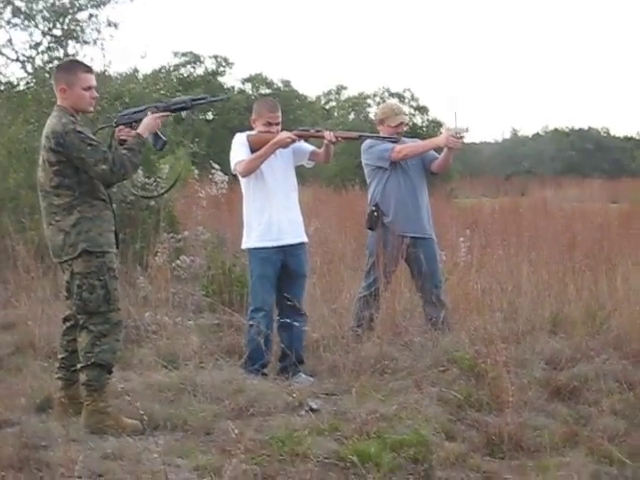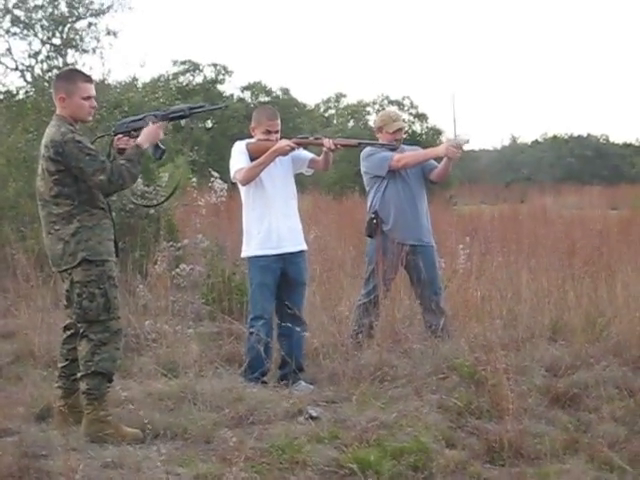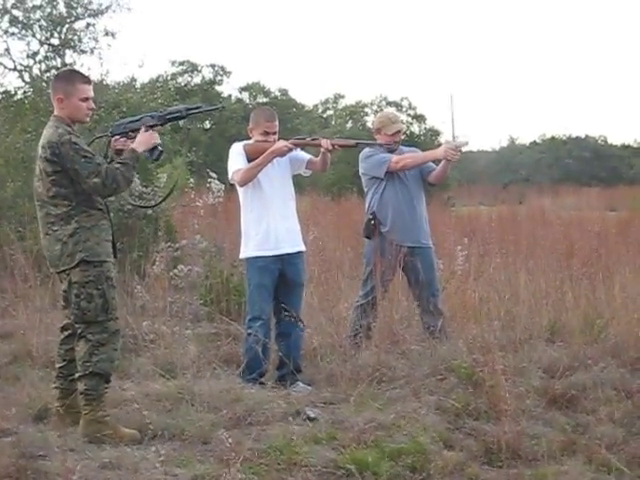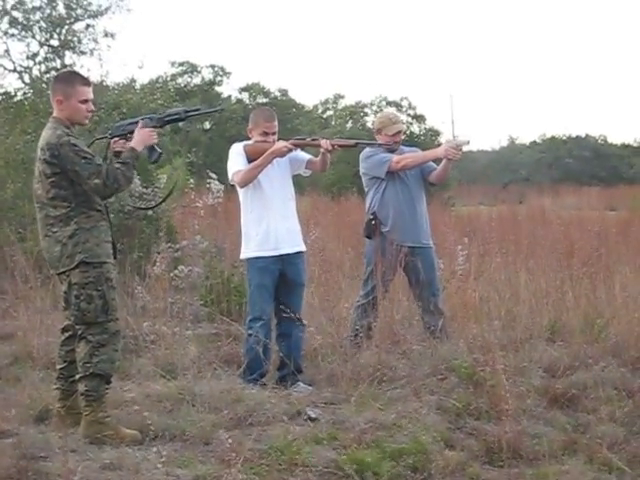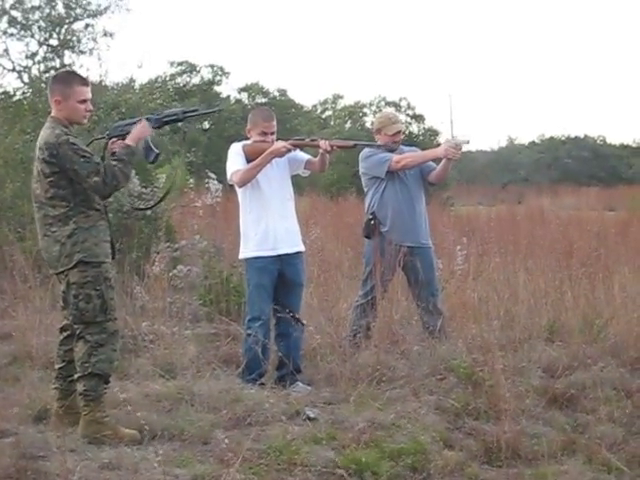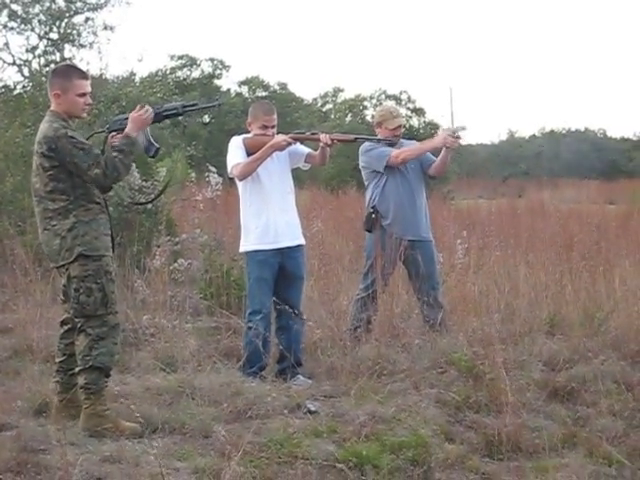
dt=0.1s
person 1, frame 1
left shoulder: (61, 127)
right shoulder: (66, 129)
left elbow: (98, 173)
right elbow: (112, 170)
left wrist: (120, 145)
right wrist: (141, 135)
left hip: (75, 238)
right hip: (87, 239)
left knee: (80, 317)
right knee: (103, 320)
left ankle: (68, 397)
right ankle: (95, 408)
person 1, frame 2
left shoulder: (59, 136)
right shoulder: (66, 138)
left elbow: (95, 182)
right elbow: (110, 181)
left wrist: (117, 154)
right wrist: (140, 146)
left hip: (76, 247)
right hip: (86, 248)
left knee: (80, 326)
right knee: (103, 328)
left ankle: (68, 405)
right ankle: (96, 417)
person 1, frame 3
left shoulder: (57, 137)
right shoulder: (63, 139)
left elbow: (92, 183)
right elbow: (105, 184)
left wrist: (115, 156)
right wrist: (135, 150)
left hip: (73, 248)
right hip: (84, 248)
left knee: (77, 326)
right knee: (100, 329)
left ankle: (66, 406)
right ankle: (93, 417)
person 1, frame 4
left shoulder: (57, 138)
right shoulder: (62, 140)
left elbow: (92, 184)
right elbow: (106, 184)
left wrist: (114, 156)
right wrist: (134, 149)
left hip: (73, 249)
right hip: (84, 250)
left knee: (78, 327)
right knee: (101, 330)
left ankle: (67, 407)
right ankle: (95, 418)
person 1, frame 5
left shoulder: (55, 138)
right shoulder: (60, 140)
left elbow: (90, 183)
right elbow: (104, 182)
left wrist: (111, 156)
right wrist: (130, 145)
left hip: (71, 249)
right hip: (83, 249)
left knee: (76, 327)
right knee: (99, 329)
left ankle: (65, 407)
right ankle: (93, 418)
person 1, frame 6
left shoulder: (55, 131)
right shoulder: (59, 134)
left elbow: (92, 179)
right elbow: (106, 173)
left wrist: (111, 150)
right wrist: (131, 133)
left hip: (72, 242)
right hip: (84, 243)
left knee: (77, 320)
right knee: (101, 323)
left ankle: (67, 400)
right ankle: (94, 411)
person 2, frame 1
left shoulder: (289, 142)
right shoulder: (242, 140)
left elbow: (322, 158)
right elbow: (243, 169)
left wrist: (328, 144)
right wrist: (274, 143)
left hip: (294, 238)
right hip: (262, 240)
left knee: (293, 308)
right knee: (261, 309)
left ankle: (291, 366)
right ankle: (254, 370)
person 2, frame 2
left shoulder: (288, 150)
right shoulder: (242, 148)
left elbow: (321, 166)
right elbow: (243, 177)
left wrist: (327, 152)
right wrist: (273, 152)
left hip: (294, 246)
right hip: (261, 248)
left knee: (293, 316)
right knee: (261, 316)
left ankle: (291, 374)
right ankle: (254, 378)
person 2, frame 3
left shoulder: (286, 151)
right shoulder: (240, 150)
left elbow: (319, 167)
right elbow: (241, 179)
left wrist: (325, 152)
right wrist: (271, 153)
left hip: (292, 247)
right hip: (260, 250)
left knee: (291, 317)
right knee: (259, 317)
left ankle: (289, 375)
right ankle: (252, 379)
person 2, frame 4
left shoulder: (286, 151)
right shoulder: (239, 151)
left elbow: (319, 168)
right elbow: (241, 180)
left wrist: (325, 153)
right wrist: (271, 154)
left hip: (292, 247)
right hip: (260, 250)
left knee: (292, 317)
right knee: (260, 318)
left ankle: (290, 376)
right ankle: (253, 380)
person 2, frame 5
left shoulder: (285, 152)
right shoulder: (238, 150)
left elbow: (318, 168)
right elbow: (239, 180)
left wrist: (324, 153)
right wrist: (269, 154)
left hip: (291, 247)
right hip: (259, 250)
left knee: (291, 317)
right knee: (259, 318)
left ankle: (288, 376)
right ankle: (252, 380)
person 2, frame 6
left shoulder: (285, 144)
right shoulder: (239, 143)
left elbow: (318, 161)
right elbow: (240, 173)
left wrist: (324, 147)
right wrist: (270, 147)
left hip: (292, 241)
right hip: (259, 243)
left knee: (291, 310)
right knee: (259, 311)
left ankle: (289, 369)
right ankle: (252, 373)
person 3, frame 1
left shoulder: (416, 144)
right shoulder: (371, 147)
left elbow: (437, 167)
right elbow: (400, 153)
left wrist: (449, 149)
right wrist: (438, 141)
left hip: (421, 228)
right hip: (387, 228)
left knee: (432, 284)
right knee: (374, 284)
left ankle: (442, 333)
right ankle: (359, 334)
person 3, frame 2
left shoulder: (415, 152)
right shoulder: (370, 155)
left elbow: (436, 176)
right elbow: (400, 162)
left wrist: (448, 158)
right wrist: (437, 150)
left hip: (420, 236)
right hip: (386, 236)
left knee: (431, 292)
right knee: (373, 292)
left ankle: (442, 340)
right ankle: (358, 341)
person 3, frame 3
left shoulder: (413, 153)
right shoulder: (369, 156)
left elbow: (434, 178)
right elbow: (398, 164)
left wrist: (447, 160)
right wrist: (436, 153)
left hip: (418, 237)
right hip: (384, 237)
left knee: (429, 293)
right knee: (371, 293)
left ankle: (440, 341)
right ankle: (356, 342)
person 3, frame 4
left shoulder: (414, 153)
right shoulder: (369, 156)
left elbow: (436, 178)
right elbow: (400, 163)
left wrist: (448, 159)
right wrist: (437, 152)
left hip: (419, 237)
right hip: (385, 237)
left knee: (430, 293)
right knee: (371, 293)
left ankle: (440, 341)
right ankle: (357, 343)
person 3, frame 5
left shoulder: (414, 152)
right shoulder: (369, 156)
left elbow: (435, 177)
right elbow: (399, 163)
left wrist: (448, 159)
right wrist: (437, 152)
left hip: (418, 237)
right hip: (384, 237)
left knee: (429, 293)
right knee: (370, 293)
right ankle: (356, 342)
person 3, frame 6
left shoulder: (414, 147)
right shoulder: (369, 150)
left elbow: (435, 170)
right elbow: (398, 158)
left wrist: (447, 150)
right wrist: (435, 142)
left hip: (419, 230)
right hip: (385, 230)
left knee: (430, 286)
right knee: (371, 286)
right ankle: (356, 336)
